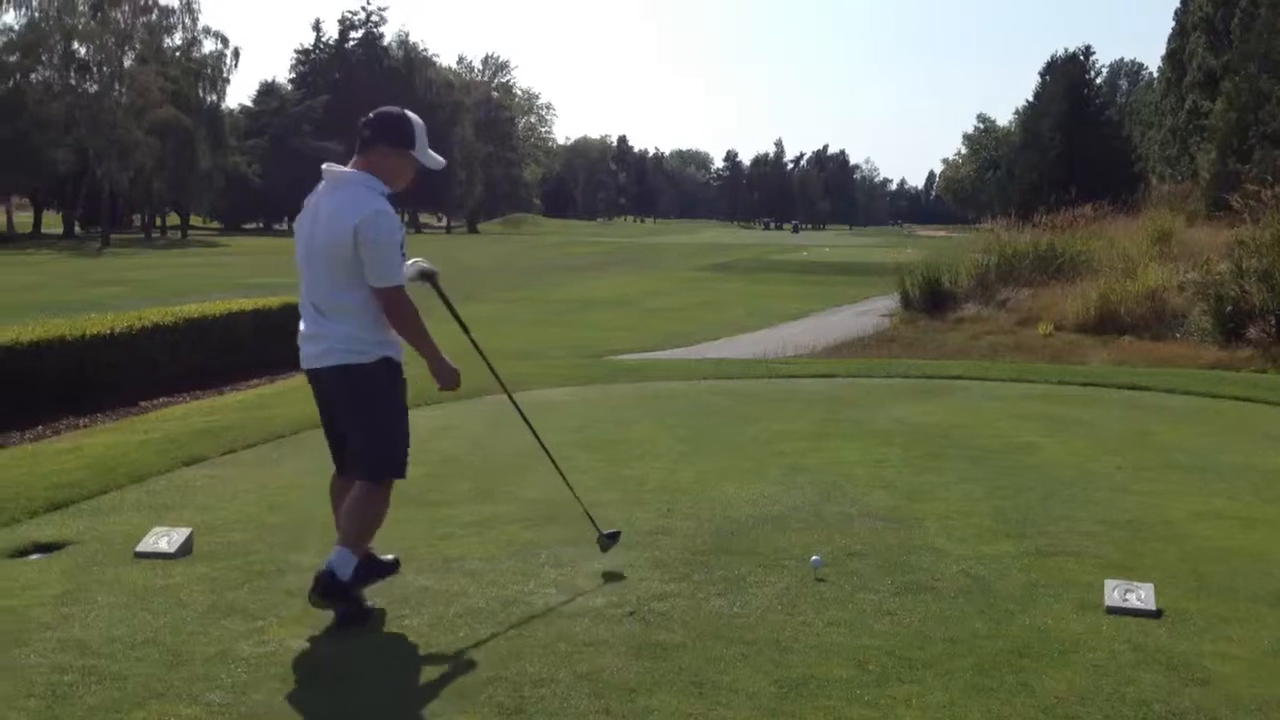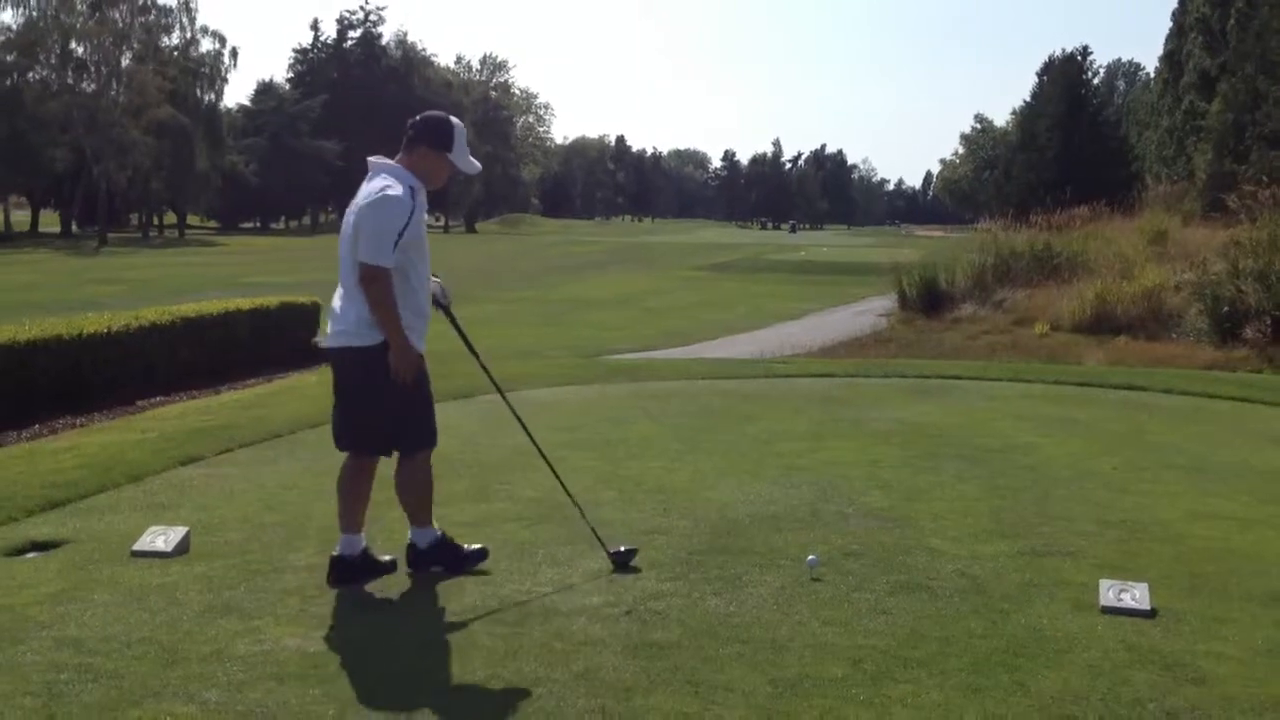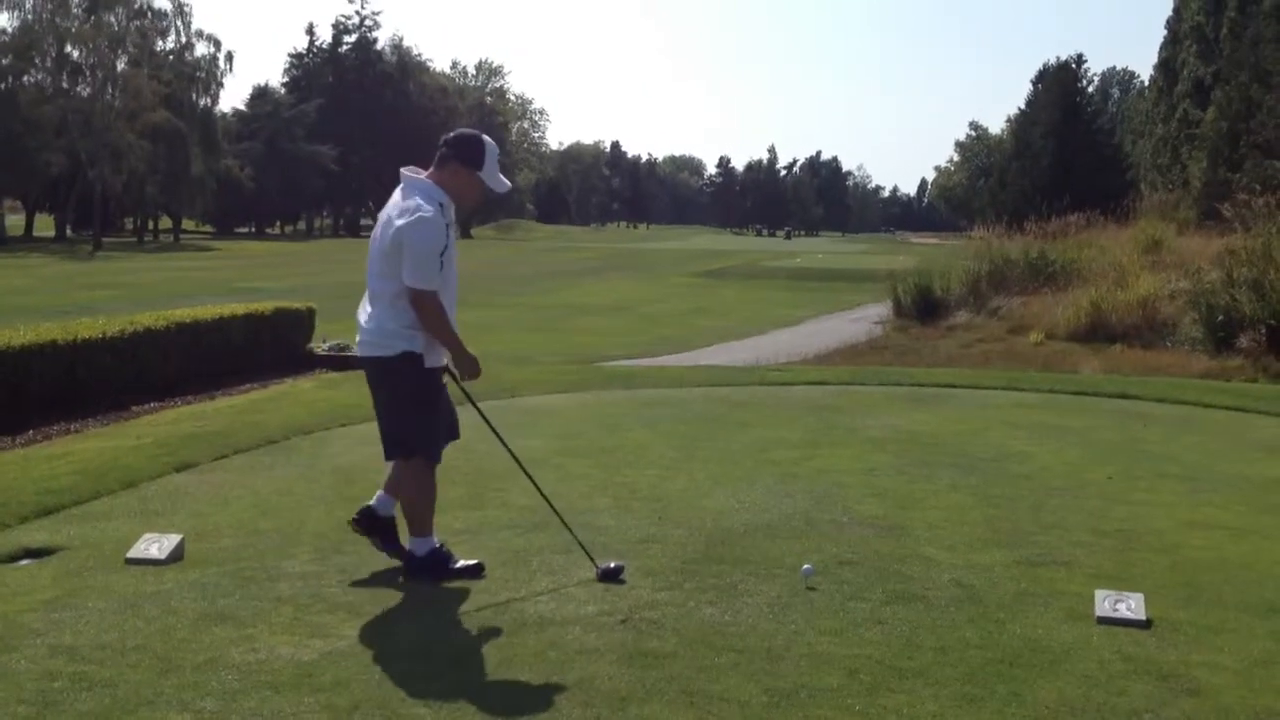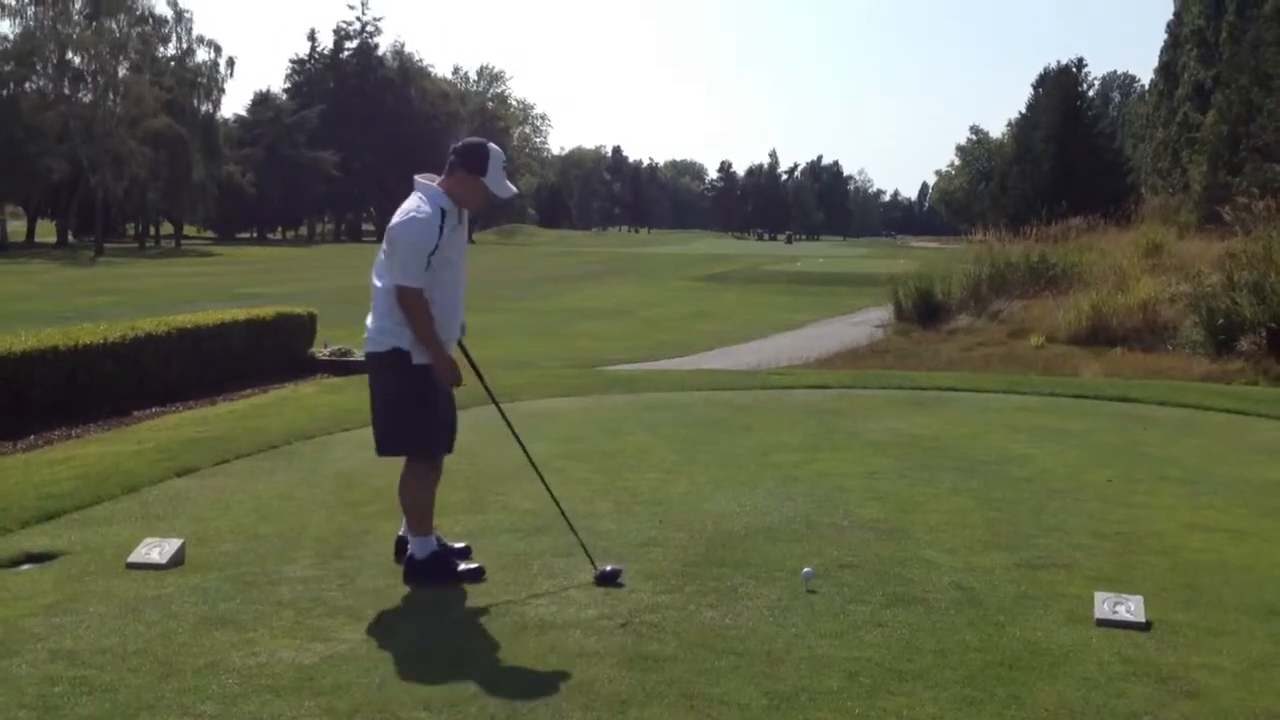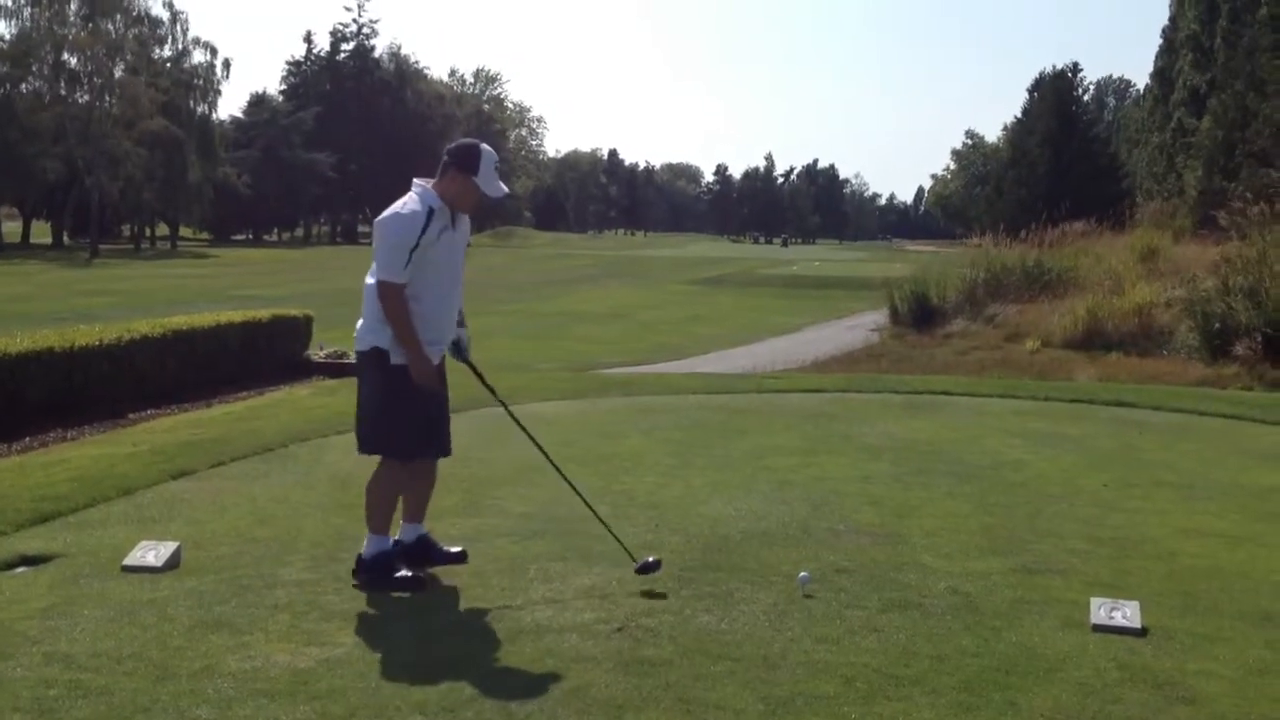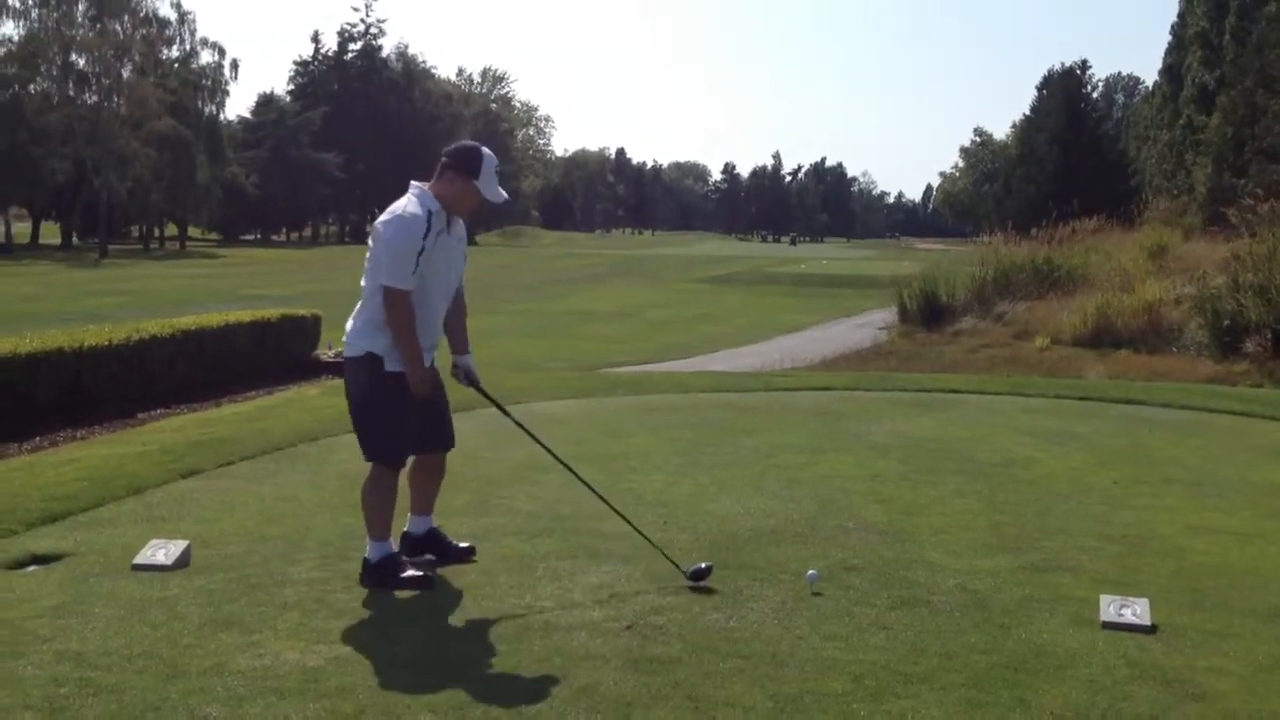
dt=0.4s
person 1, frame 1
left shoulder: (319, 198)
right shoulder: (374, 213)
right elbow: (392, 302)
left wrist: (401, 269)
right wrist: (436, 360)
left hip: (320, 354)
right hip: (365, 360)
left knee: (349, 467)
right knee: (375, 475)
left ankle: (353, 558)
right ankle: (337, 574)
person 1, frame 2
left shoulder: (388, 188)
right shoulder: (394, 199)
right elbow: (373, 277)
left wrist: (424, 285)
right wrist: (401, 344)
left hip: (353, 341)
right hip: (379, 346)
left knee: (363, 450)
right knee: (415, 446)
left ankle: (349, 554)
right ankle: (425, 545)
person 1, frame 3
left shoulder: (416, 197)
right shoulder: (426, 218)
right elbow: (424, 299)
left wrist: (446, 350)
right wrist: (460, 353)
left hip: (391, 345)
right hip: (405, 352)
left knee: (422, 446)
right knee: (422, 454)
left ankle: (380, 512)
right ankle: (423, 553)
person 1, frame 4
left shoulder: (452, 212)
right shoulder: (421, 220)
right elbow: (409, 297)
left wrist: (454, 324)
right wrist: (442, 357)
left hip: (424, 352)
right hip: (403, 352)
left knee: (433, 452)
right knee: (421, 454)
left ankle: (416, 537)
right ankle: (422, 556)
person 1, frame 5
left shoulder: (459, 219)
right shoulder: (406, 219)
right elbow: (390, 294)
left wrist: (457, 327)
right wrist: (414, 357)
left hip: (429, 354)
right hip: (392, 356)
left knee: (427, 453)
right knee: (398, 456)
left ankle: (412, 539)
right ankle: (374, 555)
person 1, frame 6
left shoulder: (454, 226)
right shoulder: (406, 222)
left elbow: (453, 296)
right elbow: (395, 301)
left wrist: (462, 355)
right wrist: (415, 366)
left hip: (417, 359)
right hip: (381, 358)
left knee: (434, 447)
right knee: (388, 460)
left ankle: (420, 532)
right ankle: (379, 558)
